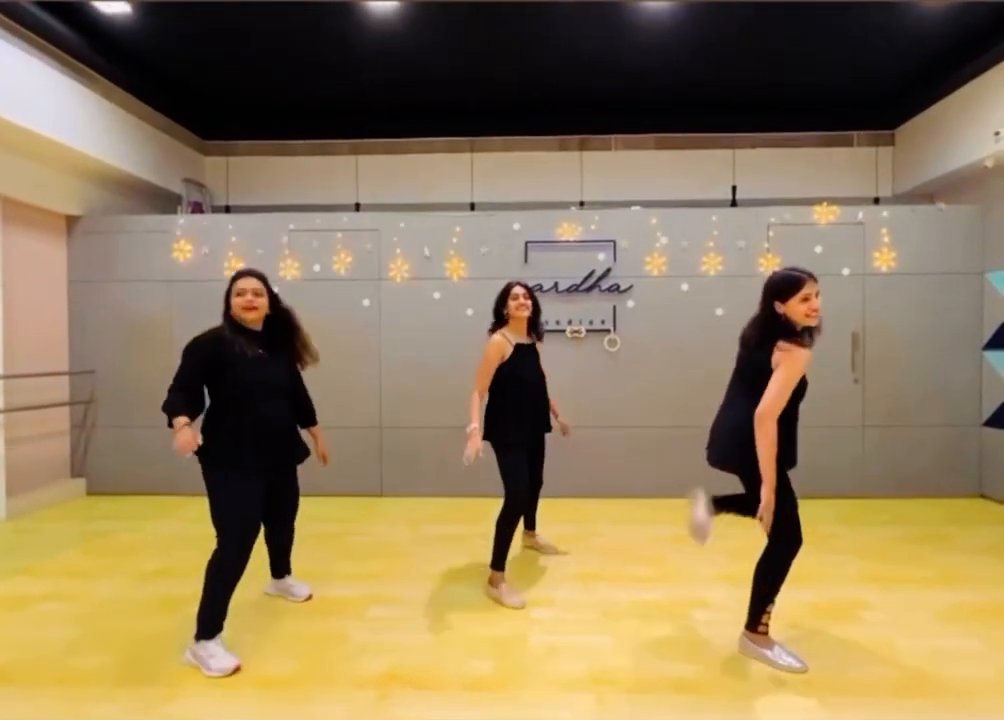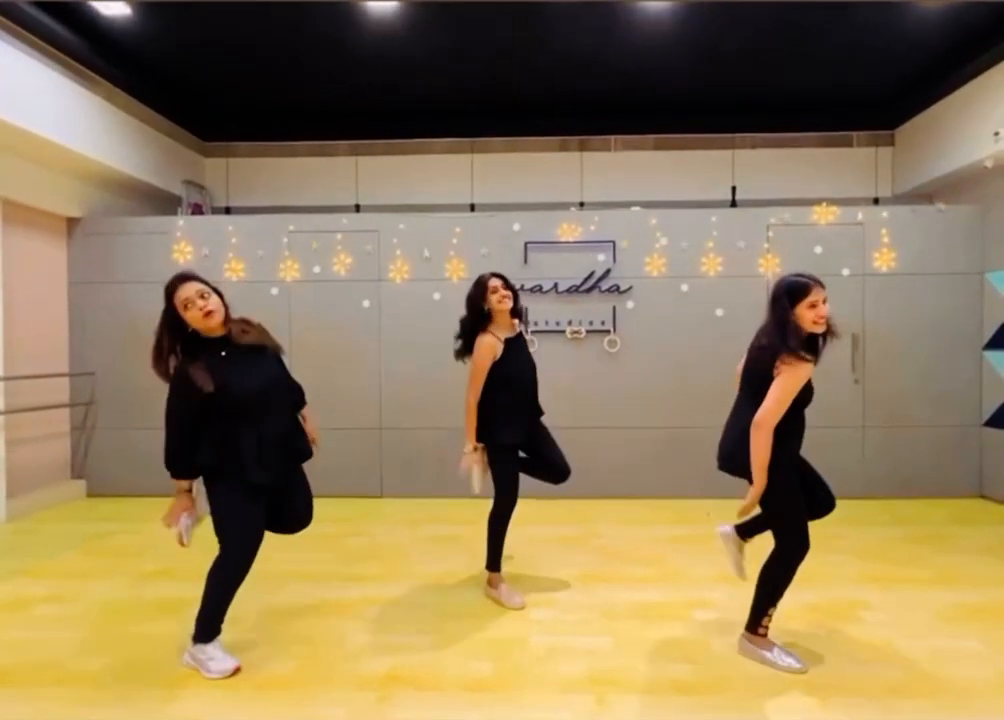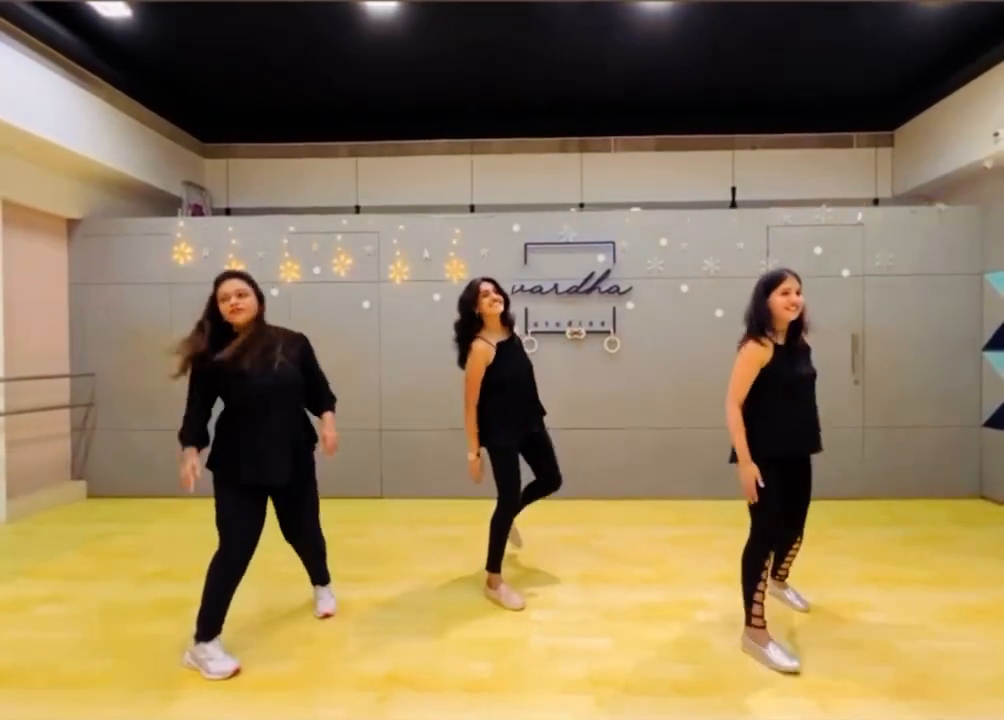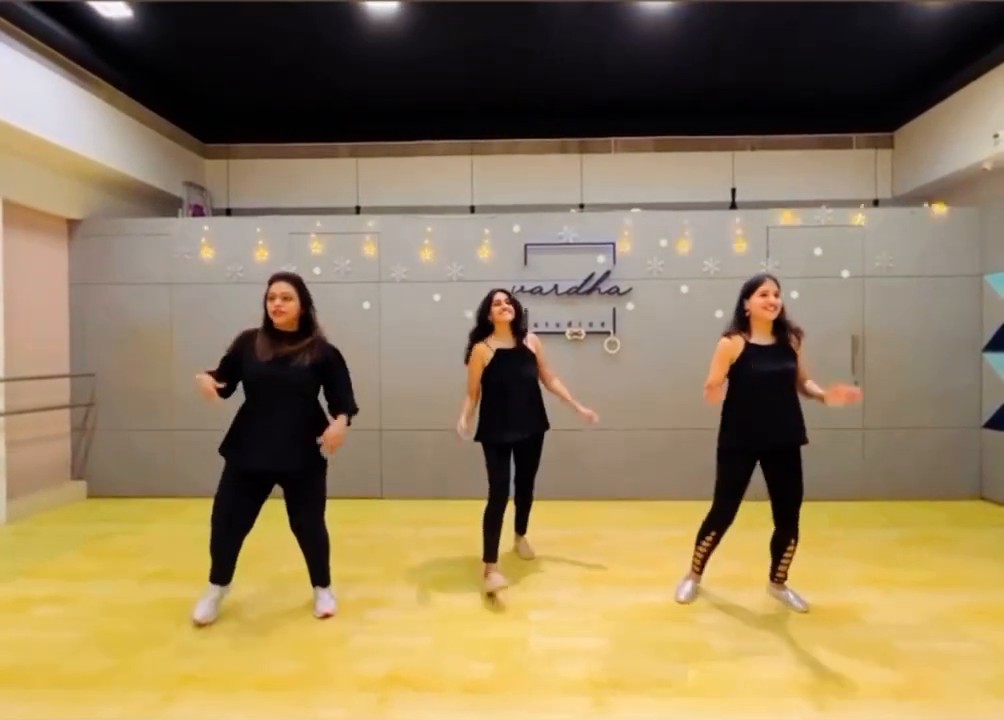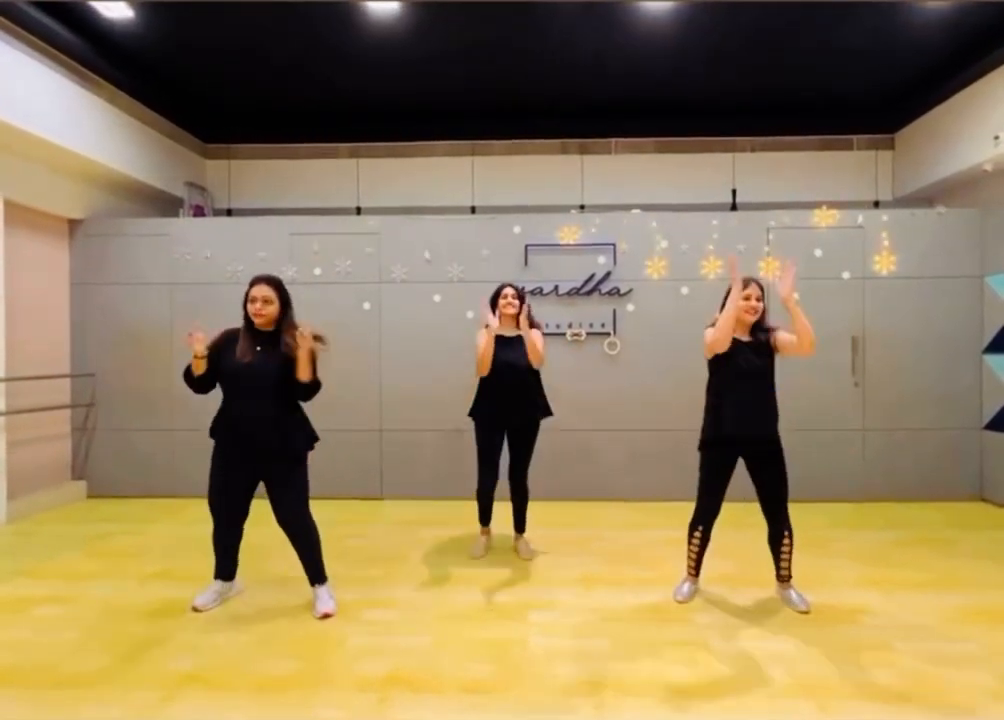
dt=0.3s
person 1, frame 1
left shoulder: (282, 346)
right shoulder: (211, 344)
left elbow: (297, 395)
right elbow: (183, 392)
left wrist: (316, 435)
right wrist: (182, 425)
left hip: (277, 452)
right hip: (230, 458)
left knee: (282, 518)
right knee: (237, 539)
left ankle: (281, 578)
right ankle: (204, 641)
person 1, frame 2
left shoulder: (255, 337)
right shoulder: (191, 367)
left elbow: (284, 383)
right elbow: (182, 430)
left wrist: (305, 417)
right wrist: (183, 490)
left hip: (280, 456)
right hip: (232, 469)
left knee: (297, 515)
right knee: (239, 549)
left ankle: (227, 526)
right ankle: (202, 644)
person 1, frame 3
left shoulder: (292, 344)
right shoulder: (209, 356)
left elbow: (316, 385)
right elbow: (197, 410)
left wrist: (328, 418)
right wrist: (191, 452)
left hip: (292, 457)
right hip: (237, 463)
left knee: (304, 532)
right knee: (236, 548)
left ankle: (321, 586)
right ankle: (205, 643)
person 1, frame 4
left shoulder: (322, 351)
right shoulder: (248, 343)
left elbow: (342, 396)
right elbow: (224, 381)
left wrist: (339, 422)
right wrist: (206, 379)
left hip: (304, 453)
right hip: (249, 449)
left knee: (309, 525)
right knee: (227, 521)
left ankle: (322, 589)
right ankle: (217, 589)
person 1, frame 5
left shoulder: (294, 346)
right shoulder: (227, 340)
left elbow: (305, 393)
right elbow: (200, 384)
left wrist: (304, 357)
right wrist: (198, 357)
left hip: (283, 447)
right hip: (234, 446)
left knee: (295, 517)
right knee: (226, 516)
left ankle: (321, 587)
right ankle: (224, 581)
person 2, frame 1
left shoulder: (758, 332)
right shoulder: (794, 350)
right elbow: (765, 414)
right wrist: (769, 485)
left hip: (731, 438)
right hip: (746, 447)
left knee: (780, 511)
right knee: (786, 538)
left ankle: (710, 503)
right ankle: (755, 636)
person 2, frame 2
left shoulder: (768, 337)
right shoulder: (797, 362)
left elbow: (743, 374)
right elbow: (763, 424)
right wrist: (760, 484)
left hip: (757, 447)
right hip: (766, 455)
left knee: (821, 502)
right knee: (793, 543)
left ankle: (739, 533)
right ankle: (755, 637)
person 2, frame 3
left shoulder: (799, 341)
right shoulder: (757, 346)
right elbow: (732, 405)
right wrist: (744, 461)
left hip: (795, 449)
right hip: (763, 451)
left knee: (794, 523)
right knee: (766, 531)
left ankle: (778, 581)
right ankle: (757, 634)
person 2, frame 4
left shoulder: (791, 340)
right shoulder: (732, 343)
left elbow: (801, 383)
right elbow: (712, 389)
left wrist: (827, 395)
right wrist: (712, 393)
left hip: (784, 442)
right hip: (739, 441)
left knee: (788, 518)
right knee: (723, 513)
left ankle: (778, 582)
right ankle: (694, 575)
person 2, frame 5
left shoulder: (771, 339)
right shoulder: (715, 336)
left elbow: (807, 345)
right elbow: (721, 340)
left wrist: (788, 296)
right wrist: (734, 288)
left hip: (763, 437)
right hip: (721, 436)
left knee: (778, 513)
right knee: (706, 510)
left ankle: (784, 584)
right ankle: (691, 577)
person 3, frame 1
left shoulder: (534, 340)
right shoulder: (498, 342)
right elbow: (479, 390)
left wrist: (557, 415)
right wrist: (474, 428)
left hip: (533, 426)
right hip: (506, 430)
left knee: (531, 485)
right knee: (516, 496)
left ankle: (531, 534)
right ankle: (496, 579)
person 3, frame 2
left shoulder: (516, 328)
right shoulder: (486, 341)
right elbow: (473, 396)
right wrist: (471, 443)
left hip: (527, 420)
right hip: (499, 427)
left knee: (559, 470)
right knee: (506, 500)
left ankle: (493, 467)
right ankle: (494, 580)
person 3, frame 3
left shoulder: (512, 333)
right shoulder: (480, 347)
right elbow: (470, 403)
right wrist: (473, 450)
left hip: (530, 422)
right hip: (499, 431)
left knee: (551, 480)
right knee: (509, 499)
left ankle: (510, 518)
right ankle: (493, 581)
person 3, frame 4
left shoulder: (531, 342)
right shoulder: (481, 349)
left elbow: (549, 380)
right elbow: (473, 393)
left wrist: (578, 407)
right wrist: (464, 417)
left hip: (532, 427)
right hip: (499, 430)
left knee: (525, 489)
right knee: (498, 493)
left ankle: (521, 537)
right ankle: (490, 568)
person 3, frame 5
left shoulder: (533, 334)
right shoulder: (485, 335)
left elbow: (538, 362)
right elbow: (482, 370)
left wrist: (523, 325)
right wrist: (492, 330)
left hip: (526, 415)
right hip: (489, 414)
left knee: (519, 476)
right knee: (487, 475)
left ankle: (520, 536)
right ankle: (484, 532)
